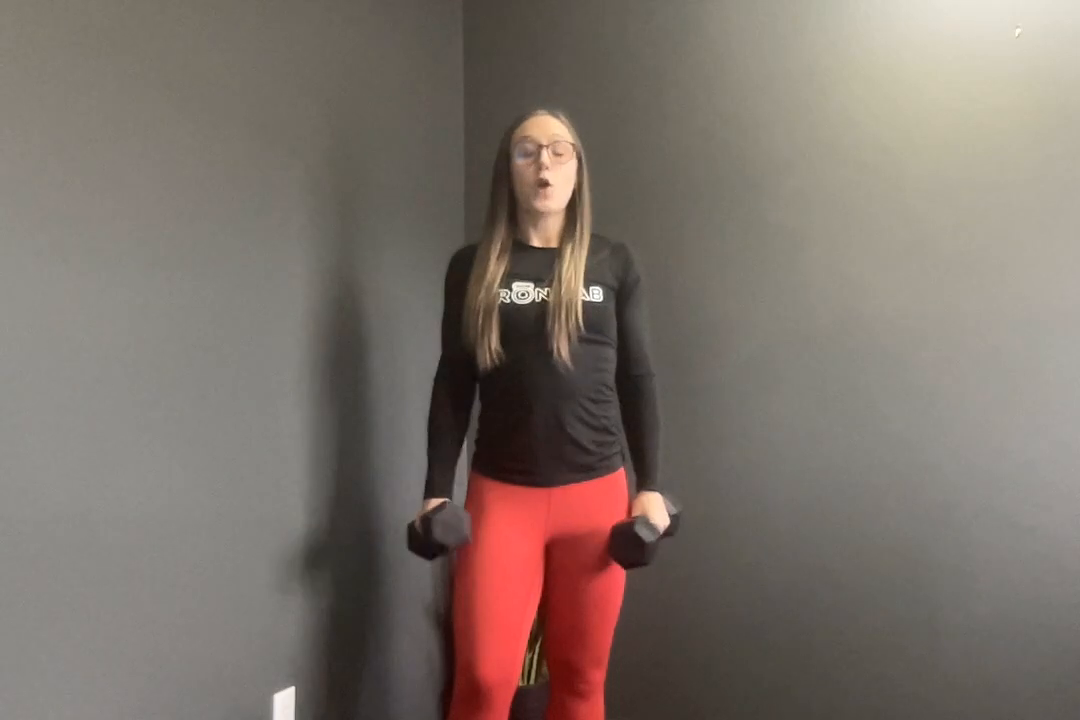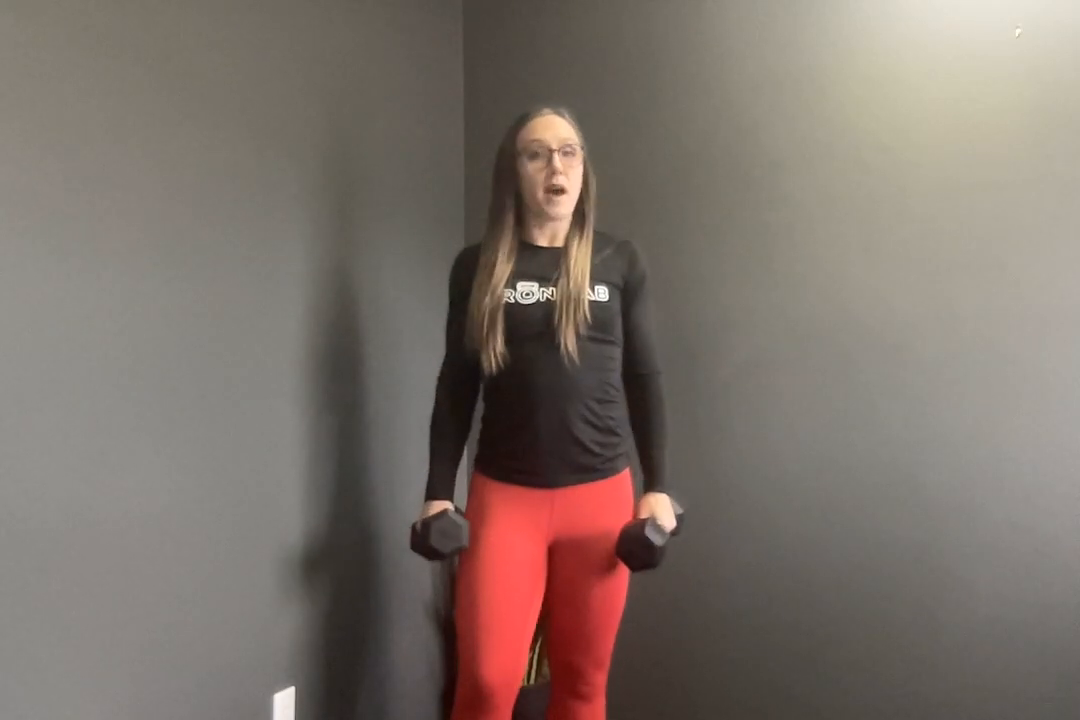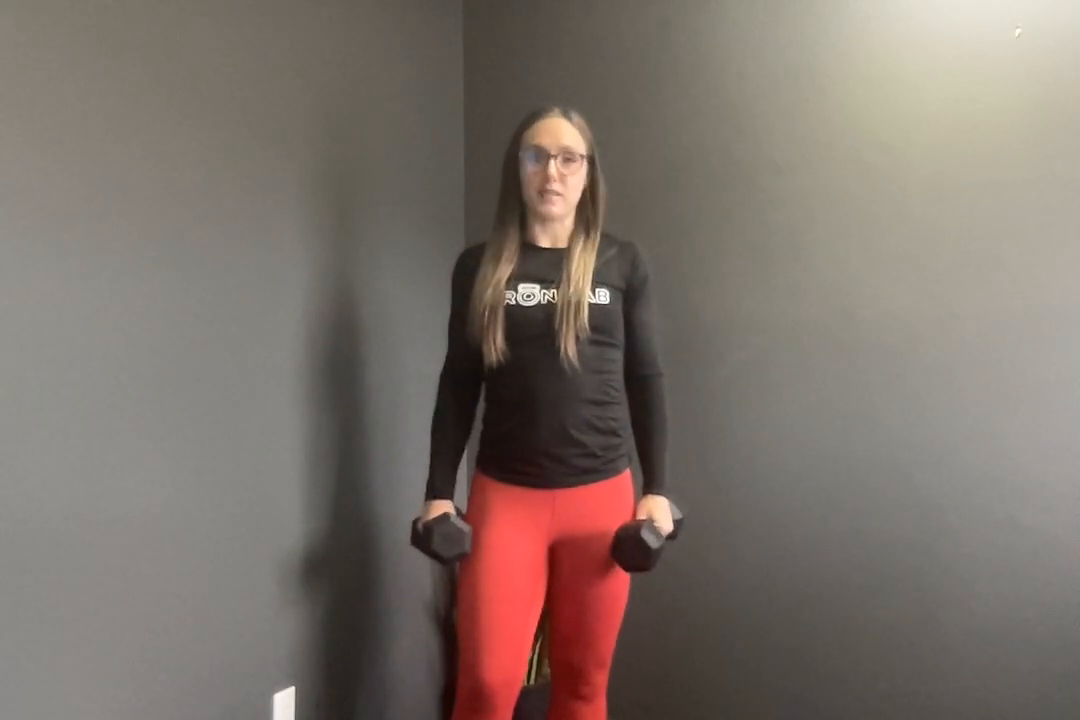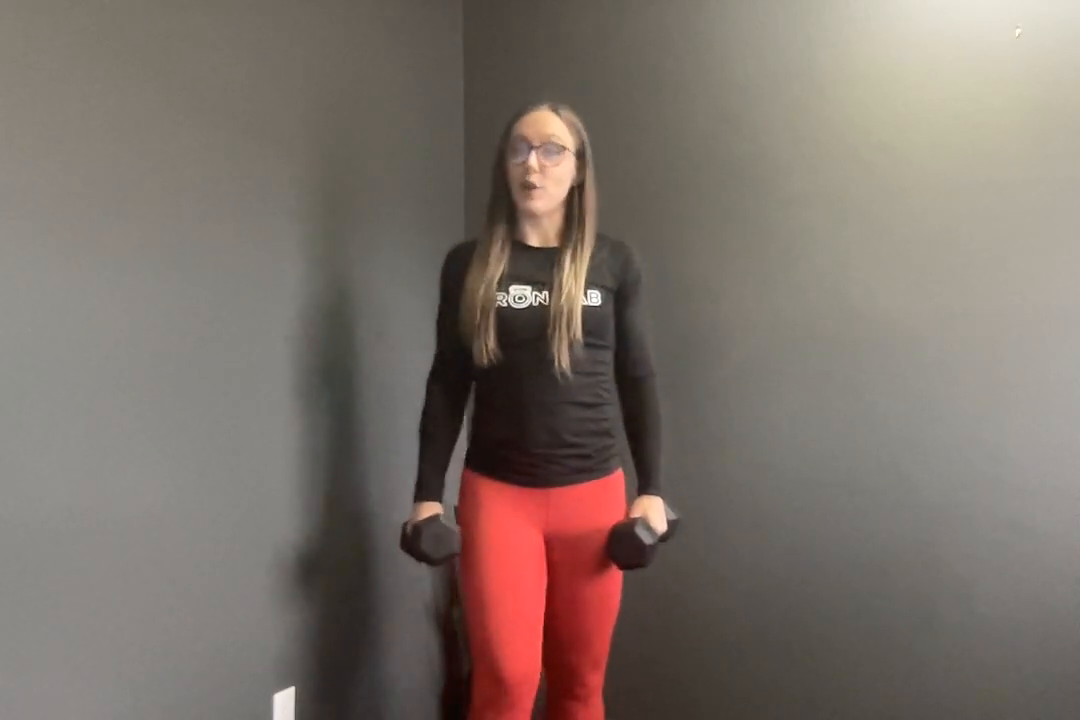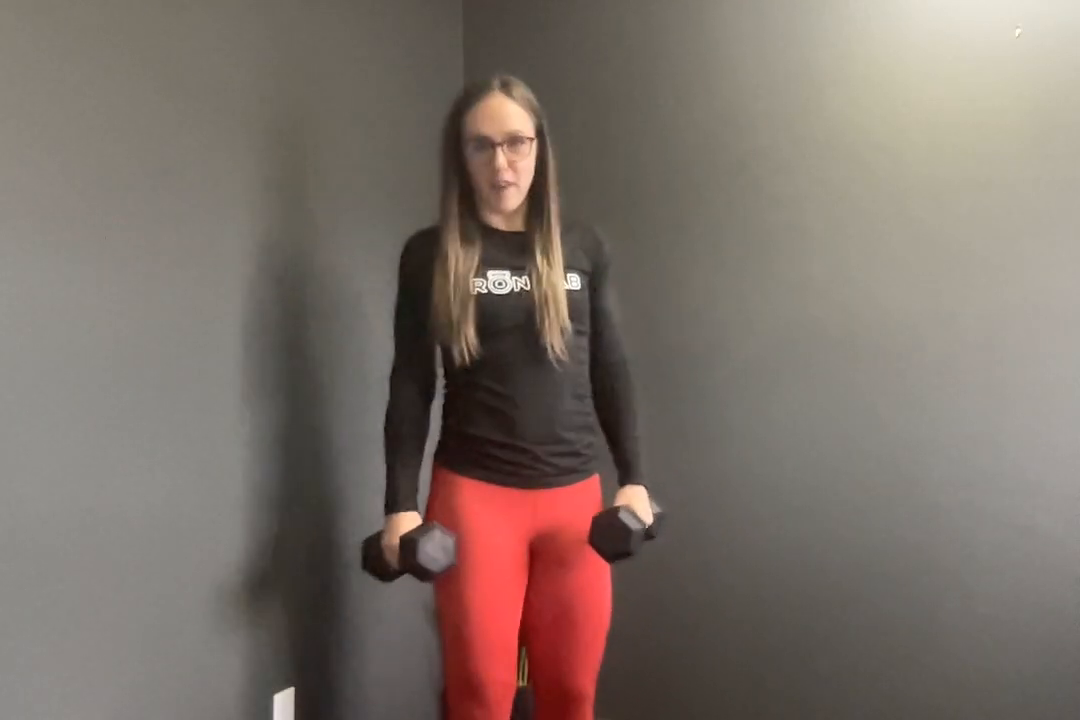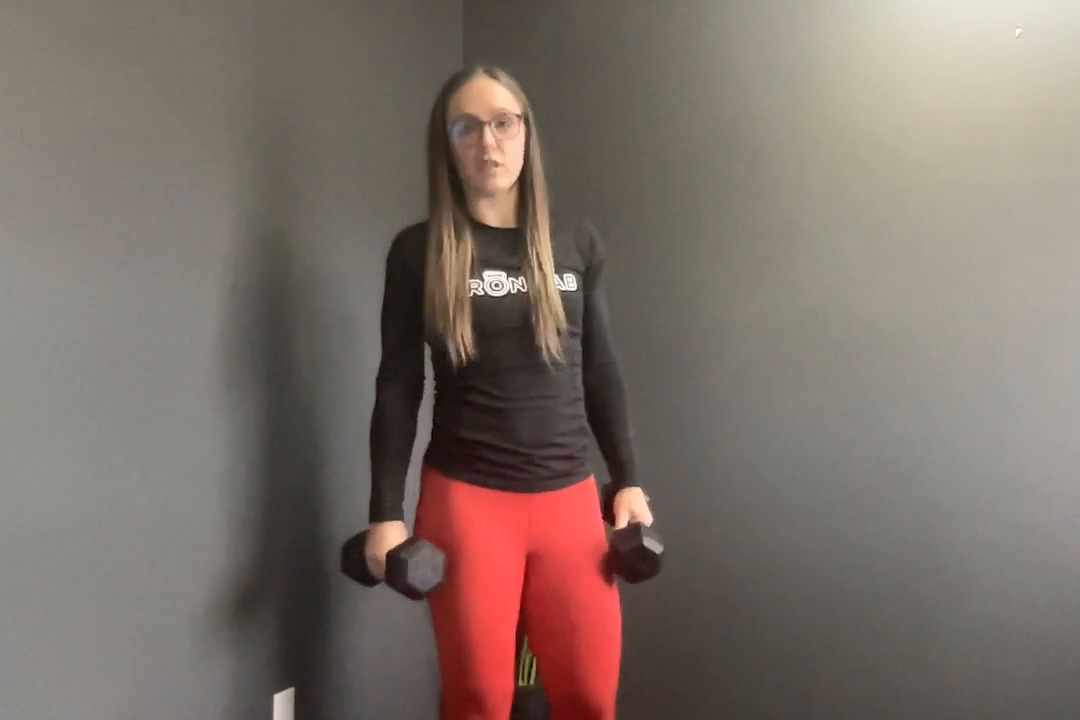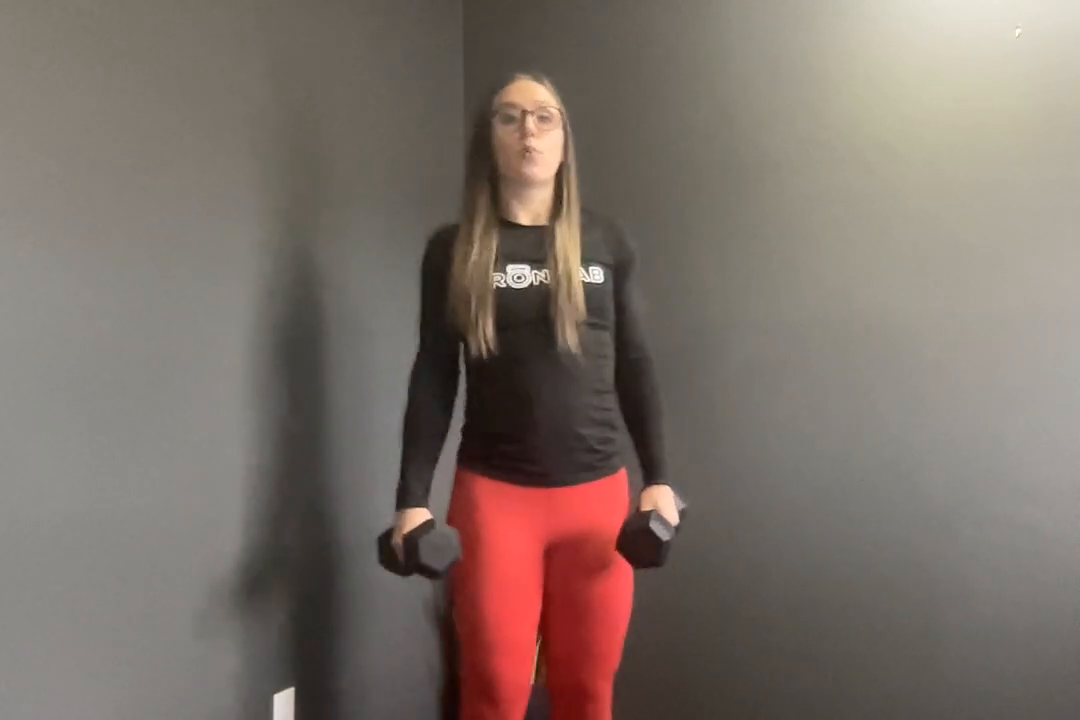
dt=0.7s
person 1, frame 1
left shoulder: (614, 262)
right shoulder: (472, 266)
left elbow: (636, 377)
right elbow: (452, 385)
left wrist: (649, 486)
right wrist: (436, 489)
left hip: (596, 491)
right hip: (500, 492)
person 1, frame 2
left shoulder: (619, 262)
right shoulder: (476, 266)
left elbow: (643, 377)
right elbow: (456, 385)
left wrist: (657, 487)
right wrist: (437, 493)
left hip: (600, 493)
right hip: (503, 494)
person 1, frame 3
left shoulder: (622, 263)
right shoulder: (479, 266)
left elbow: (646, 380)
right elbow: (458, 385)
left wrist: (656, 490)
right wrist: (438, 492)
left hip: (601, 494)
right hip: (504, 494)
person 1, frame 4
left shoulder: (613, 262)
right shoulder: (468, 265)
left elbow: (637, 379)
right elbow: (446, 386)
left wrist: (651, 488)
right wrist: (427, 493)
left hip: (592, 492)
right hip: (495, 492)
person 1, frame 5
left shoulder: (583, 247)
right shoulder: (429, 254)
left elbow: (610, 369)
right elbow: (410, 384)
left wrist: (632, 478)
right wrist: (401, 503)
left hip: (574, 494)
right hip: (472, 494)
person 1, frame 6
left shoulder: (577, 244)
right shoulder: (419, 251)
left elbow: (601, 371)
right elbow: (398, 387)
left wrist: (628, 483)
right wrist: (385, 513)
left hip: (569, 497)
right hip: (465, 499)
person 1, frame 7
left shoulder: (607, 241)
right shoulder: (453, 249)
left elbow: (635, 365)
right elbow: (433, 379)
left wrist: (658, 478)
right wrist: (413, 497)
left hip: (597, 491)
right hip: (492, 494)
